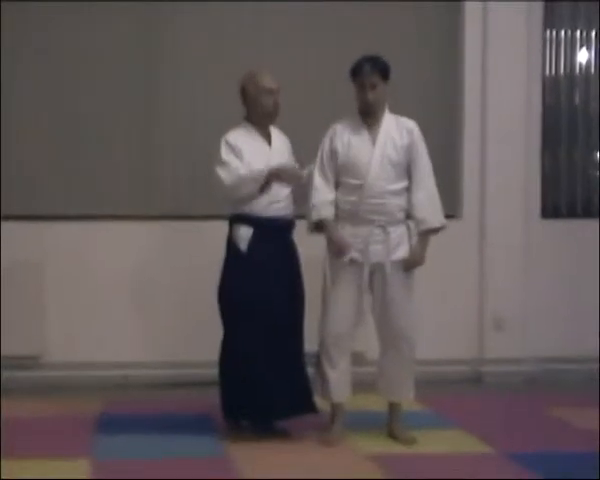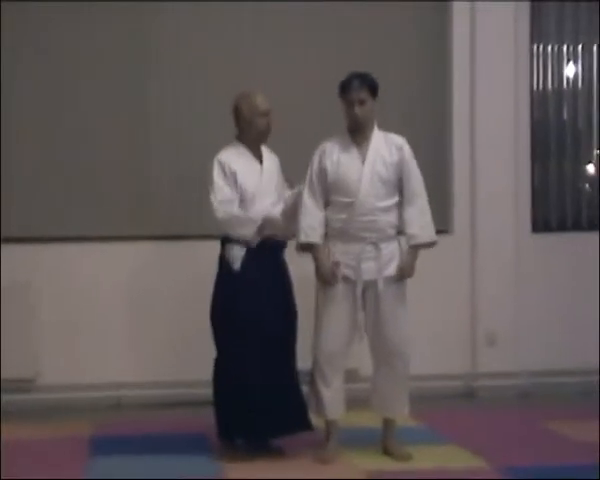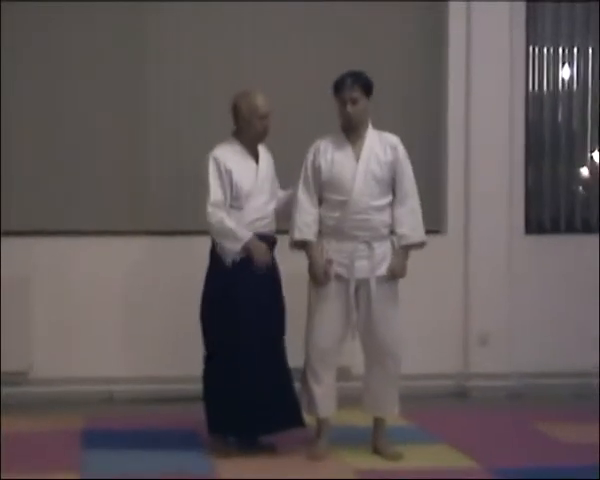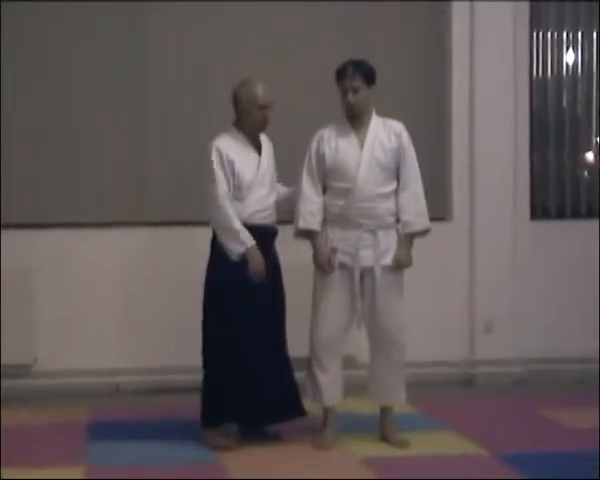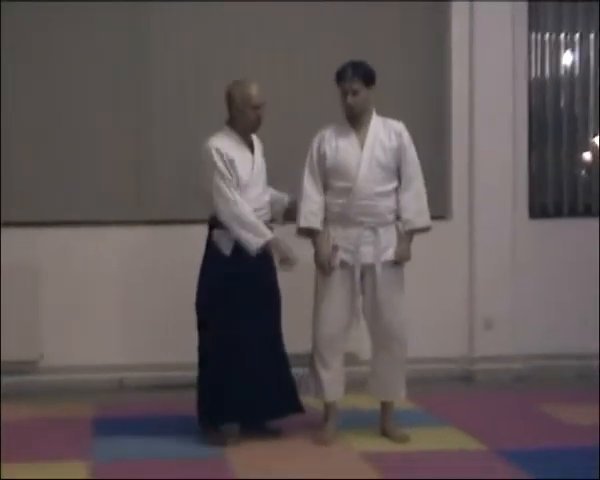
dt=0.2s
person 1, frame 1
left shoulder: (407, 130)
right shoulder: (338, 133)
left elbow: (422, 185)
right elbow: (322, 184)
left wrist: (422, 240)
right wrist: (329, 228)
left hip: (393, 241)
right hip: (348, 240)
left knee: (398, 330)
right knee: (336, 328)
left ankle: (395, 417)
right ankle: (337, 415)
person 1, frame 2
left shoulder: (396, 147)
right shoulder: (327, 151)
left elbow: (414, 200)
right elbow: (312, 204)
left wrist: (412, 252)
right wrist: (319, 253)
left hip: (385, 257)
right hip: (339, 258)
left knee: (391, 346)
right knee: (329, 346)
left ankle: (389, 434)
right ankle: (331, 433)
person 1, frame 3
left shoulder: (391, 146)
right shoulder: (321, 149)
left elbow: (406, 201)
right elbow: (307, 202)
left wrist: (402, 253)
right wrist: (313, 251)
left hip: (378, 256)
right hip: (333, 256)
left knee: (383, 345)
right knee: (321, 344)
left ankle: (379, 432)
right ankle: (322, 431)
person 1, frame 4
left shoulder: (395, 133)
right shoulder: (325, 138)
left elbow: (410, 189)
right elbow: (311, 191)
left wrist: (407, 241)
right wrist: (317, 240)
left hip: (383, 244)
right hip: (338, 244)
left knee: (388, 334)
right knee: (326, 332)
left ankle: (386, 420)
right ankle: (328, 420)
person 1, frame 5
left shoulder: (396, 132)
right shoulder: (326, 138)
left elbow: (411, 187)
right elbow: (312, 190)
left wrist: (406, 237)
right wrist: (318, 239)
left hip: (383, 242)
right hip: (338, 242)
left knee: (390, 330)
right knee: (328, 330)
left ankle: (387, 415)
right ankle: (330, 415)
person 2, frame 1
left shoulder: (282, 140)
right shoulder: (233, 140)
left elbow: (295, 183)
right elbow: (234, 183)
right wrist: (271, 174)
left hip: (281, 241)
right hip: (250, 242)
left knee: (283, 327)
right knee: (245, 332)
left ankle: (267, 411)
right ankle: (239, 413)
person 2, frame 2
left shoulder: (271, 159)
right shoulder: (225, 161)
right elbow: (224, 212)
right wrist: (263, 222)
left hip: (272, 261)
right hip: (242, 263)
left knee: (275, 347)
right knee: (238, 350)
left ankle: (260, 431)
right ankle: (232, 433)
person 2, frame 3
left shoulder: (266, 156)
right shoulder: (221, 157)
right elbow: (215, 213)
right wrist: (249, 242)
left hip: (262, 258)
right hip: (234, 260)
left knee: (264, 345)
right knee: (229, 347)
left ankle: (249, 428)
right ankle: (224, 429)
person 2, frame 4
left shoulder: (266, 144)
right shoulder: (221, 148)
right elbow: (222, 206)
left wrist: (299, 194)
right wrist: (247, 248)
left hip: (263, 247)
right hip: (233, 253)
left knee: (265, 337)
right knee: (228, 339)
left ankle: (253, 418)
right ankle: (216, 421)
person 2, frame 5
left shoulder: (255, 143)
right shoulder: (217, 148)
right elbow: (231, 205)
left wrist: (289, 202)
right wrist: (272, 240)
left hip: (256, 249)
right hip: (228, 251)
left knee: (262, 334)
right knee: (223, 337)
left ankle: (253, 414)
right ankle: (216, 418)
